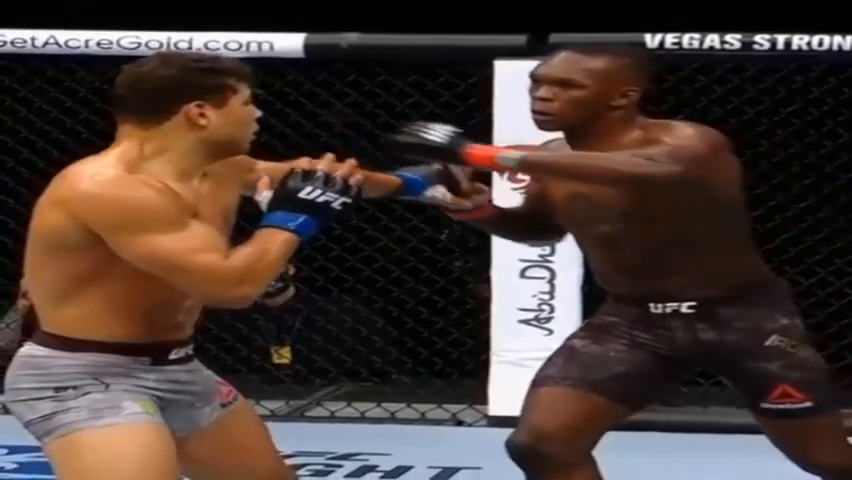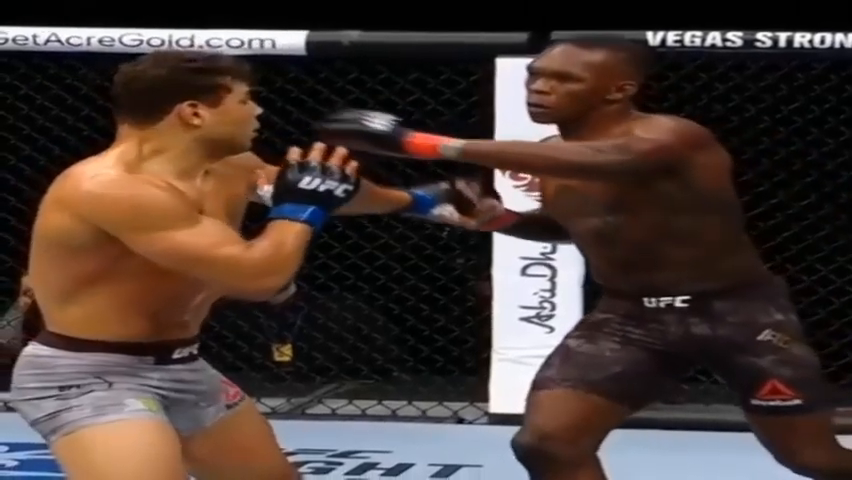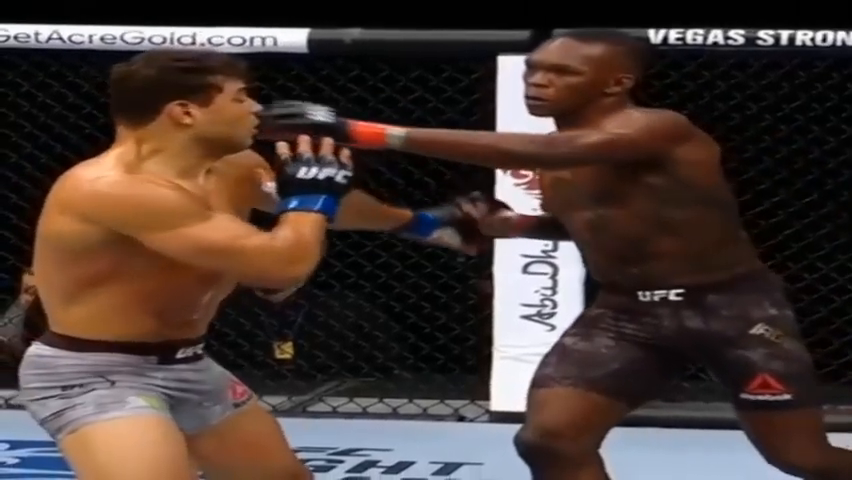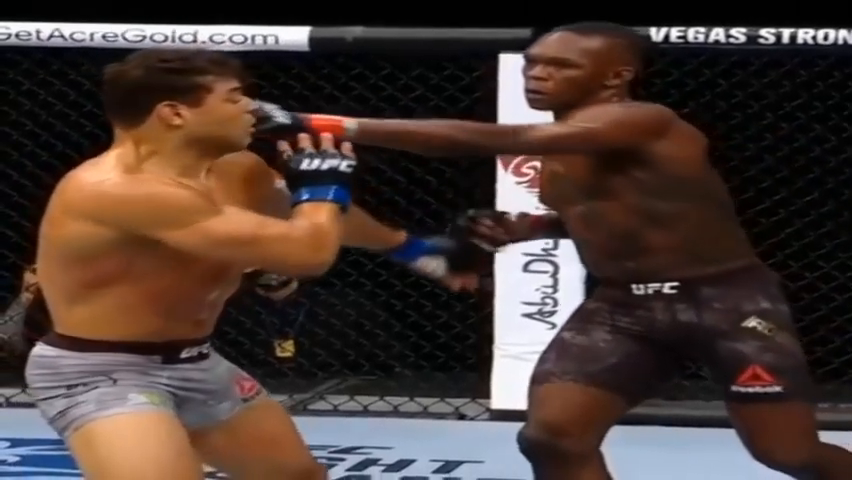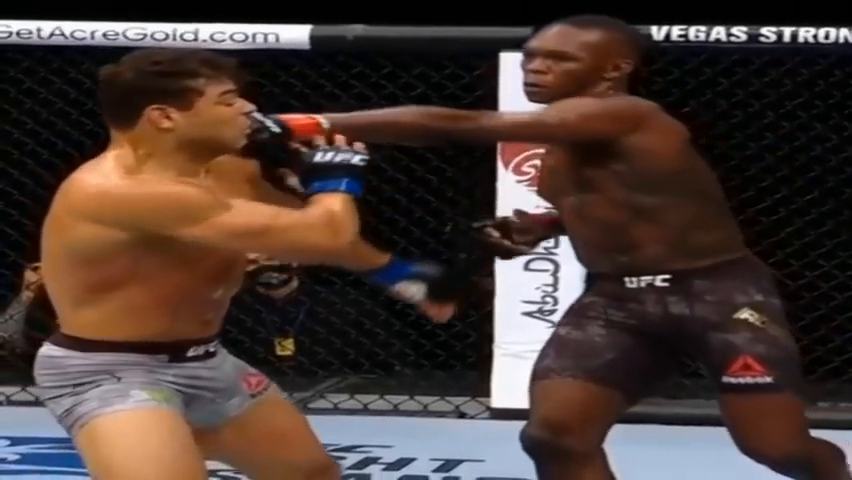
dt=0.4s
person 1, frame 1
left shoulder: (687, 141)
right shoulder: (553, 161)
left elbow: (659, 171)
right elbow: (540, 228)
left wrist: (485, 155)
right wrist: (475, 208)
left hip: (741, 314)
right hip: (629, 319)
right knee: (540, 443)
person 1, frame 2
left shoulder: (672, 136)
right shoulder: (551, 157)
left elbow: (606, 160)
left wrist: (420, 143)
right wrist: (495, 217)
left hip: (736, 310)
right hip: (625, 317)
person 1, frame 3
left shoulder: (659, 130)
right shoulder: (555, 157)
left elbow: (548, 152)
left wrist: (369, 134)
right wrist: (513, 224)
left hip: (730, 304)
right hip: (622, 312)
person 1, frame 4
left shoulder: (643, 123)
right shoulder: (556, 149)
left elbow: (493, 140)
left wrist: (334, 126)
right wrist: (528, 227)
left hip: (724, 298)
right hip: (619, 304)
person 1, frame 5
left shoulder: (623, 116)
right shoulder: (563, 140)
left elbow: (459, 124)
left wrist: (318, 124)
right wrist: (541, 226)
left hip: (716, 291)
right hip: (614, 299)
person 2, frame 1
left shoulder: (219, 168)
right shoulder: (107, 190)
left elbow: (301, 171)
right elbow: (233, 284)
left wrist: (405, 183)
right wrist: (294, 216)
left hip: (175, 369)
right hip: (83, 379)
person 2, frame 2
left shoulder: (227, 169)
right shoulder: (108, 190)
left elbow: (326, 187)
right elbow: (259, 274)
left wrist: (415, 201)
right wrist: (302, 207)
left hip: (181, 367)
right hip: (86, 377)
person 2, frame 3
left shoulder: (232, 168)
right shoulder: (111, 190)
left elbow: (331, 204)
right elbow: (283, 264)
left wrist: (418, 222)
right wrist: (310, 196)
left hip: (188, 366)
person 2, frame 4
left shoulder: (232, 171)
right shoulder: (116, 191)
left elbow: (319, 215)
right elbow: (306, 249)
right wrist: (323, 184)
left hip: (195, 365)
person 2, frame 5
left shoulder: (224, 172)
left elbow: (314, 227)
right elbow: (320, 235)
left wrist: (394, 272)
right wrist: (335, 179)
left hip: (204, 363)
